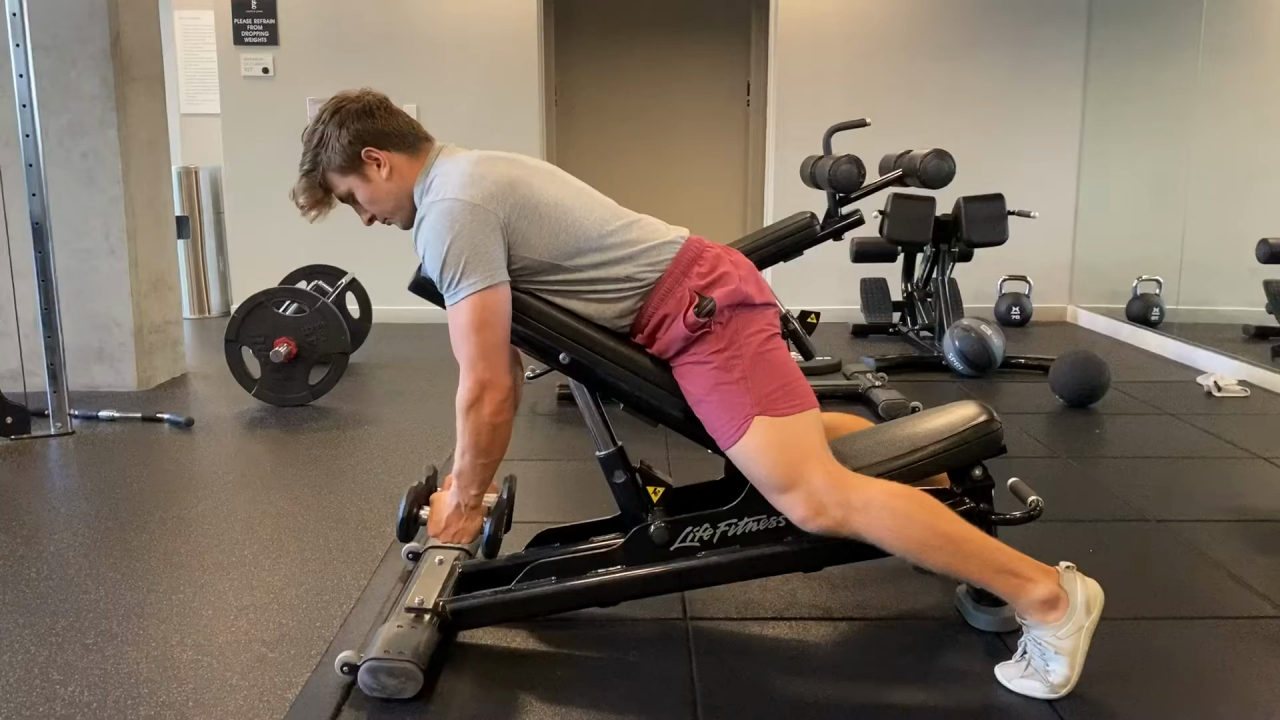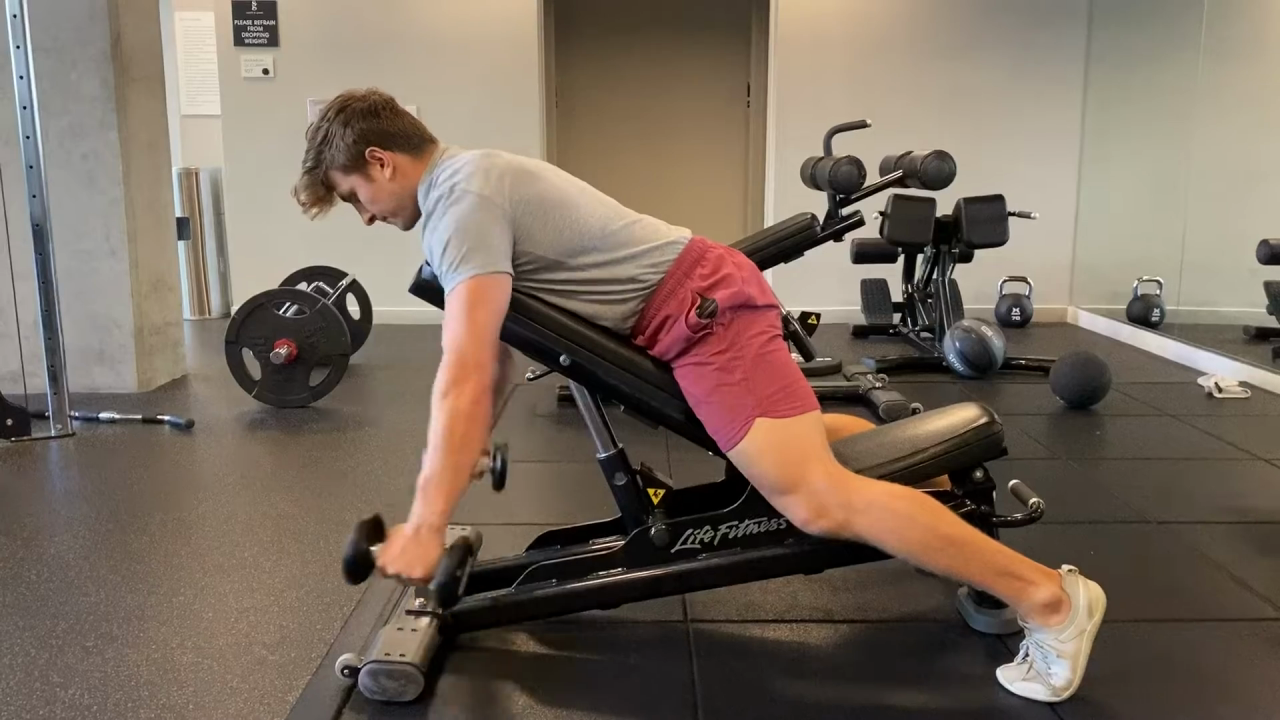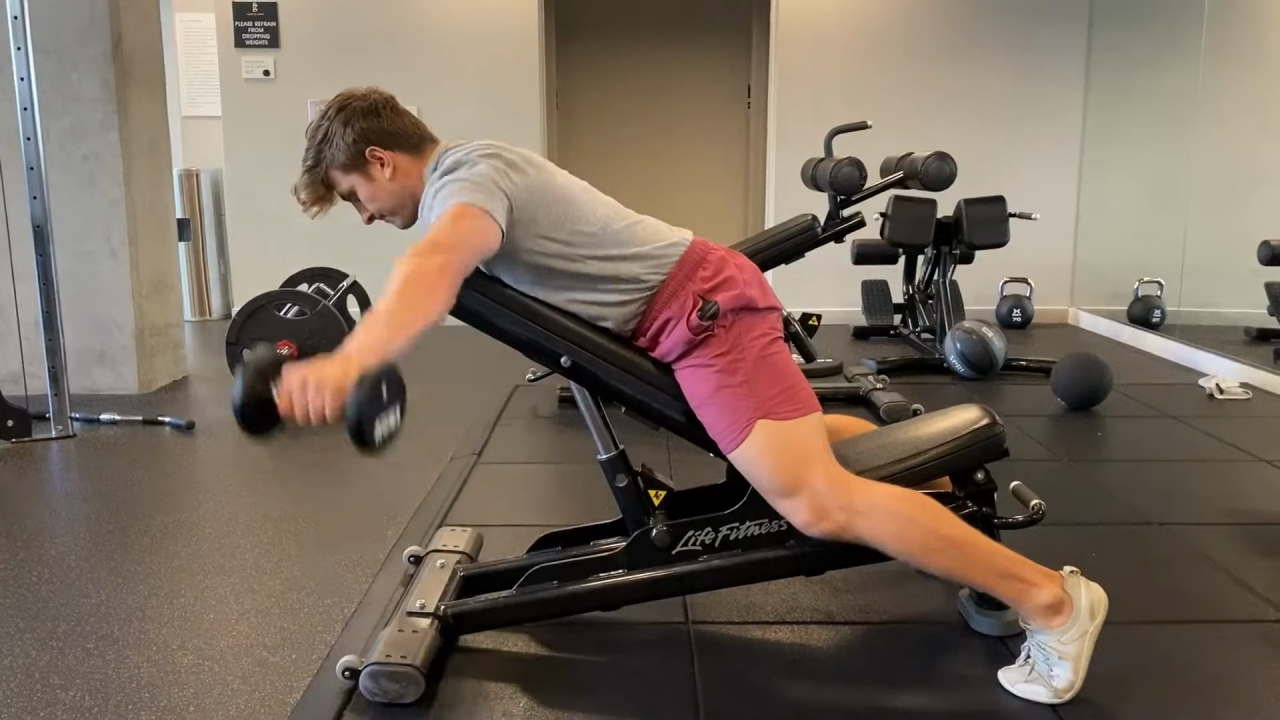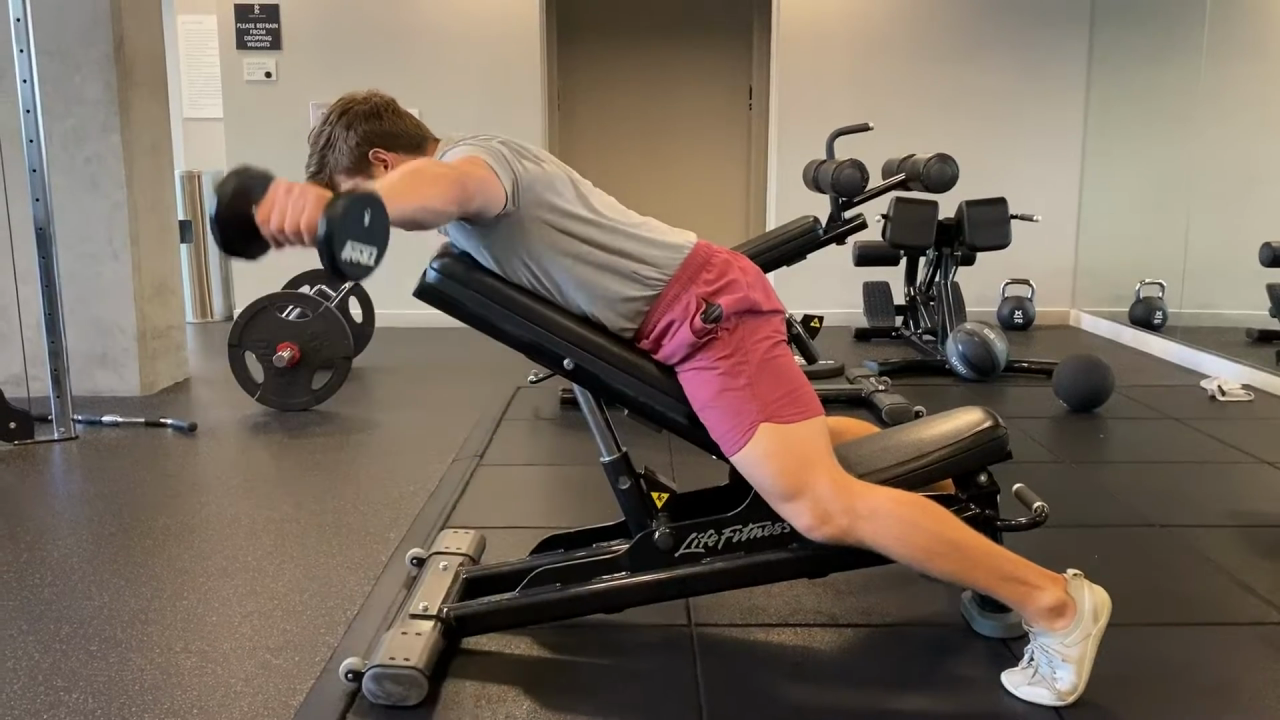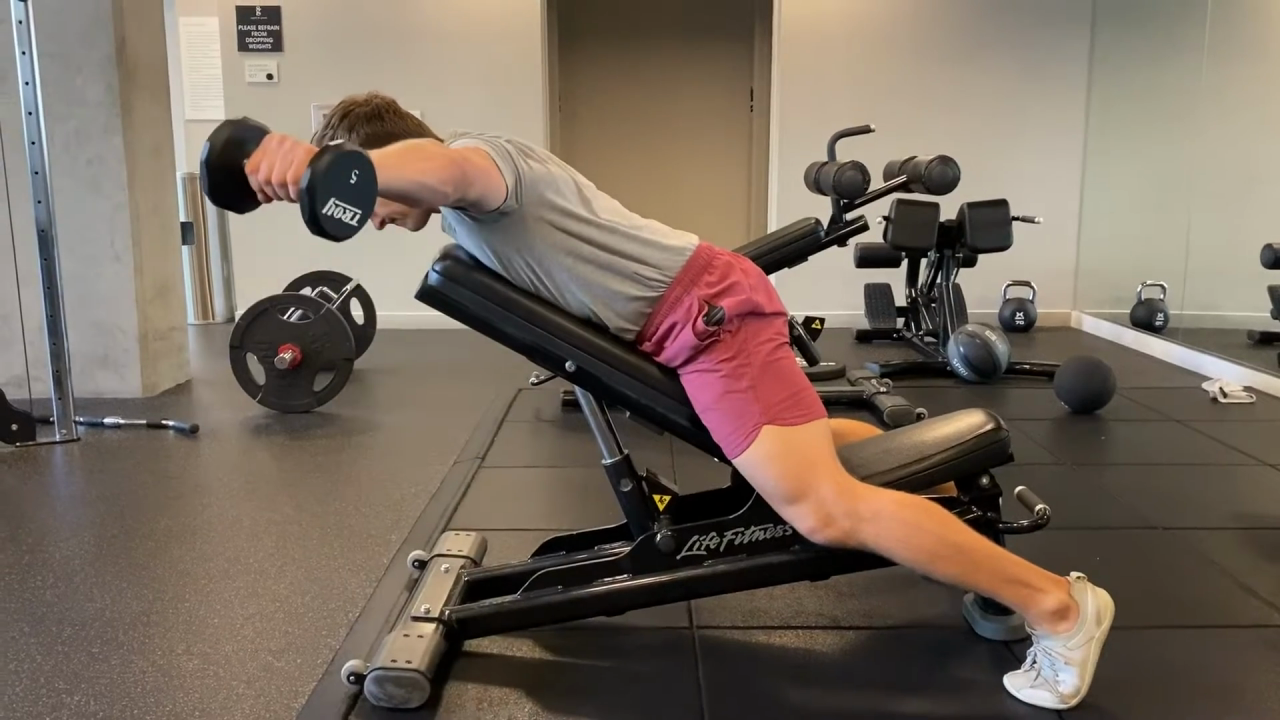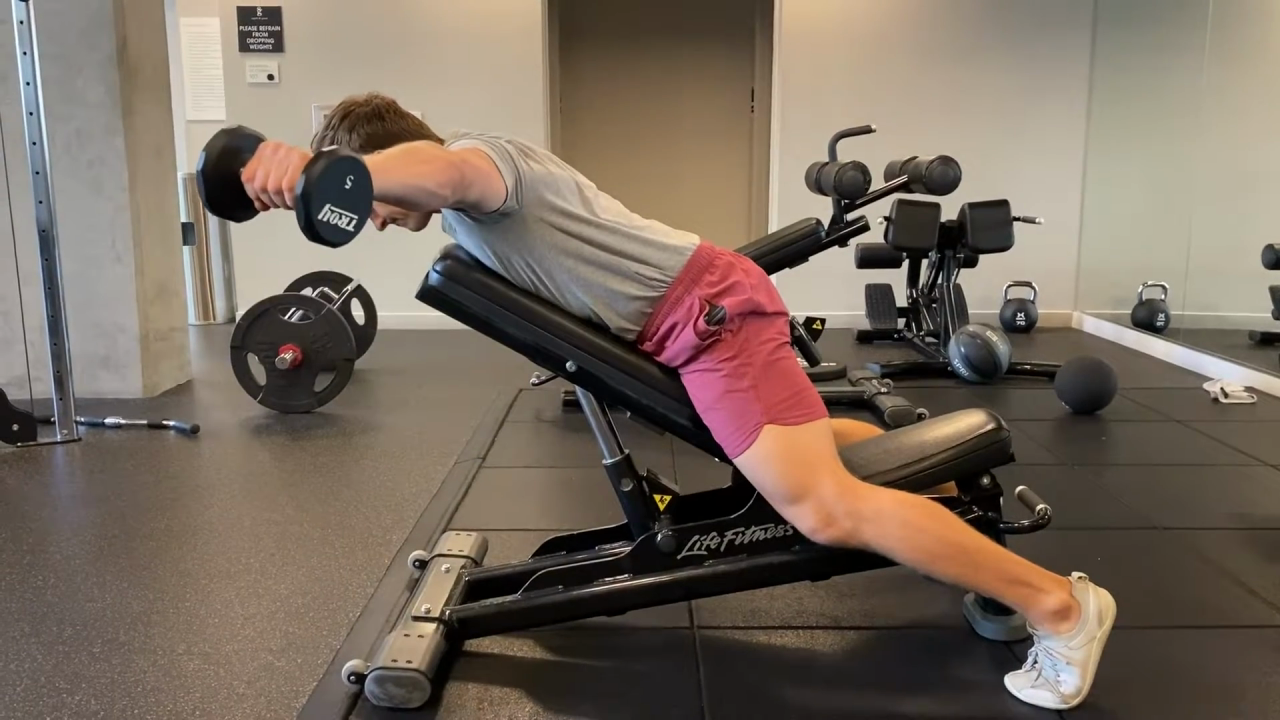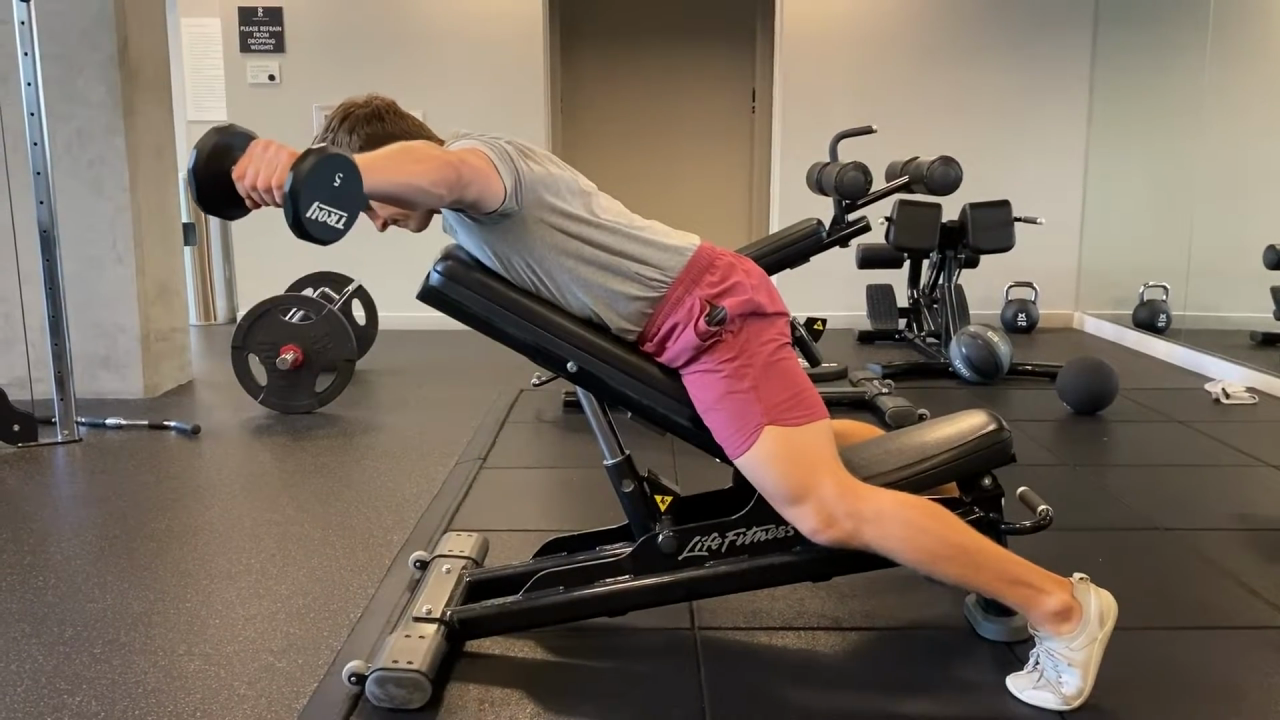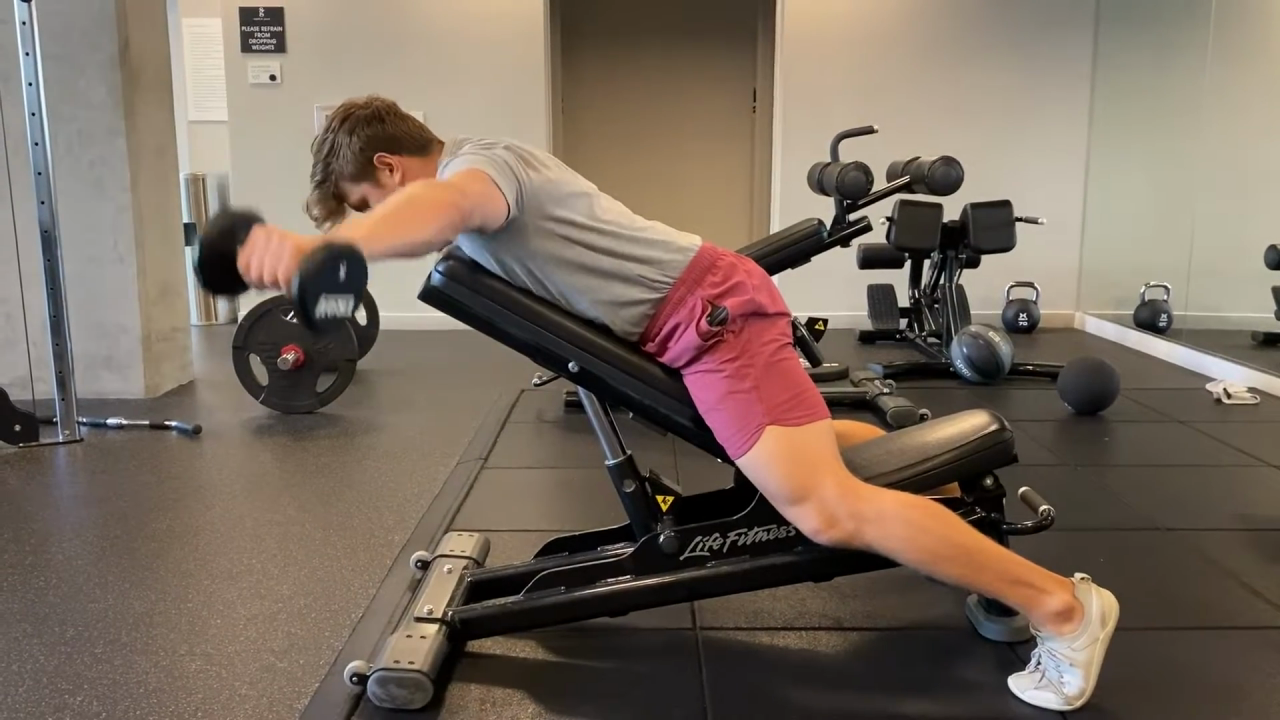
dt=0.3s
person 1, frame 1
left shoulder: (451, 212)
right shoulder: (473, 175)
left elbow: (487, 388)
right elbow: (506, 355)
left wrist: (466, 499)
right wrist: (474, 470)
left hip: (699, 308)
right hip: (698, 291)
left knee: (815, 498)
right knee: (802, 435)
left ankle: (1046, 593)
person 1, frame 2
left shoulder: (459, 201)
right shoulder: (471, 175)
left elbow: (463, 371)
right elbow: (489, 349)
left wrist: (425, 524)
right wrist: (479, 443)
left hip: (700, 308)
right hip: (697, 294)
left knee: (816, 503)
right knee: (796, 437)
left ankle: (1049, 599)
person 1, frame 3
left shoulder: (461, 178)
right shoulder: (468, 171)
left elbow: (435, 269)
right elbow: (450, 268)
left wrist: (347, 365)
left hip: (701, 308)
right hip: (695, 299)
left knee: (818, 504)
right knee: (801, 437)
left ankle: (1051, 598)
person 1, frame 4
left shoulder: (469, 158)
right shoulder: (470, 174)
left elbow: (437, 183)
left wrist: (331, 204)
left hip: (703, 309)
right hip: (695, 304)
left knee: (820, 508)
right knee: (802, 437)
left ankle: (1054, 602)
person 1, frame 5
left shoulder: (475, 154)
right shoulder: (471, 177)
left elbow: (434, 163)
left hip: (705, 312)
right hip: (695, 308)
left knee: (823, 510)
right knee: (804, 440)
left ankle: (1056, 604)
person 1, frame 6
left shoulder: (475, 157)
right shoulder: (477, 172)
left elbow: (435, 168)
left hip: (706, 311)
right hip: (696, 308)
left knee: (823, 508)
right knee: (806, 441)
left ankle: (1058, 603)
person 1, frame 7
left shoulder: (475, 154)
right shoulder: (473, 172)
left elbow: (433, 170)
left hip: (707, 311)
right hip: (695, 310)
left knee: (825, 510)
right knee: (807, 443)
left ankle: (1060, 605)
person 1, frame 8
left shoulder: (472, 167)
right shoulder: (479, 172)
left elbow: (434, 209)
left wrist: (316, 245)
left hip: (709, 312)
right hip: (700, 308)
left knee: (826, 511)
right knee: (805, 442)
left ankle: (1061, 605)
